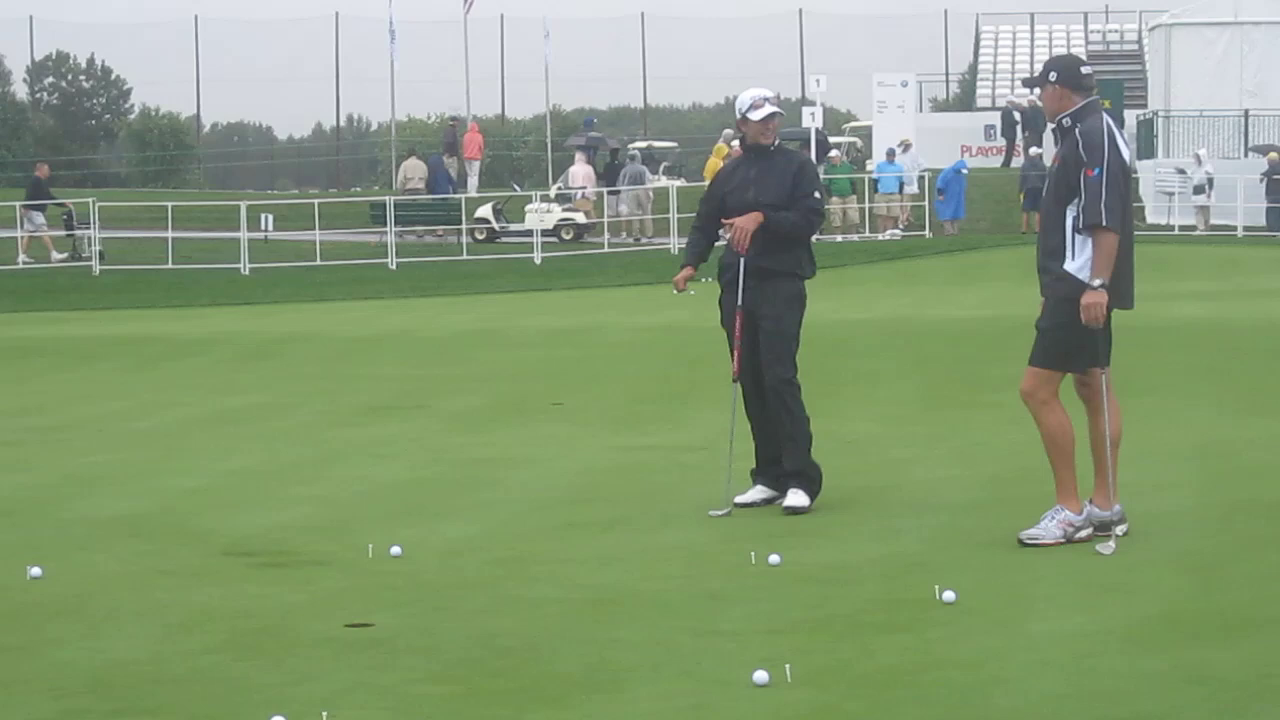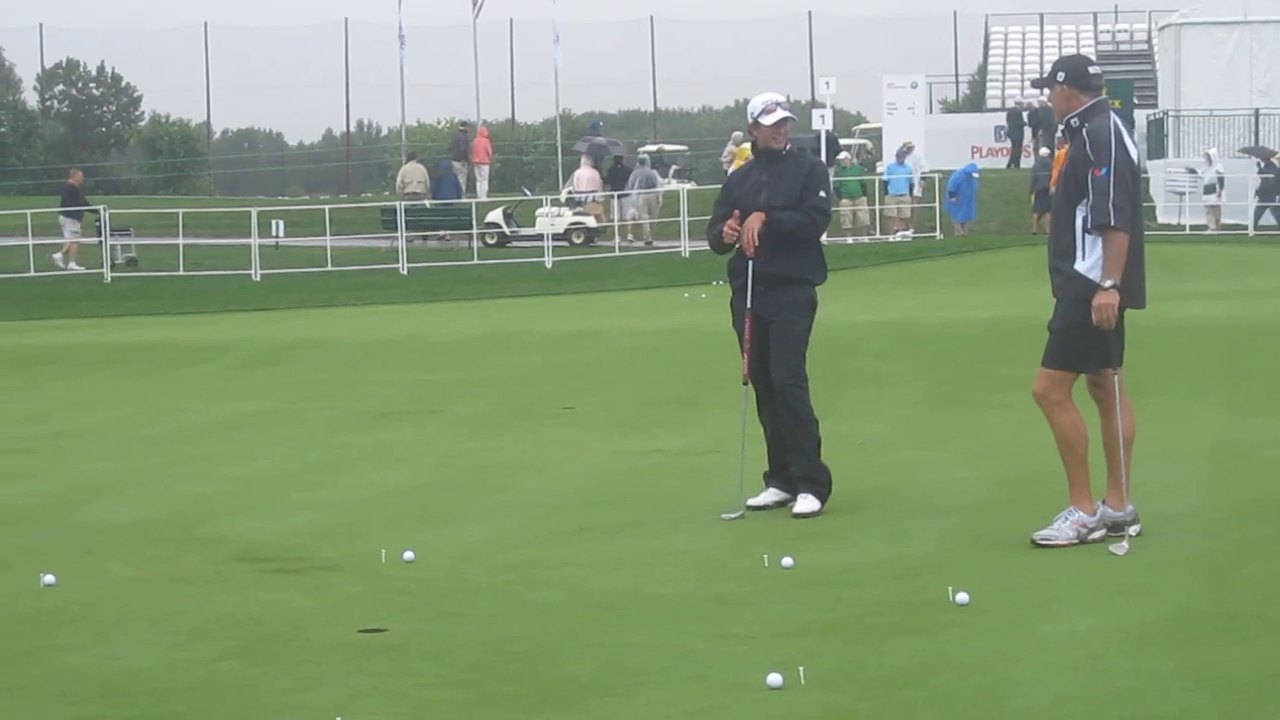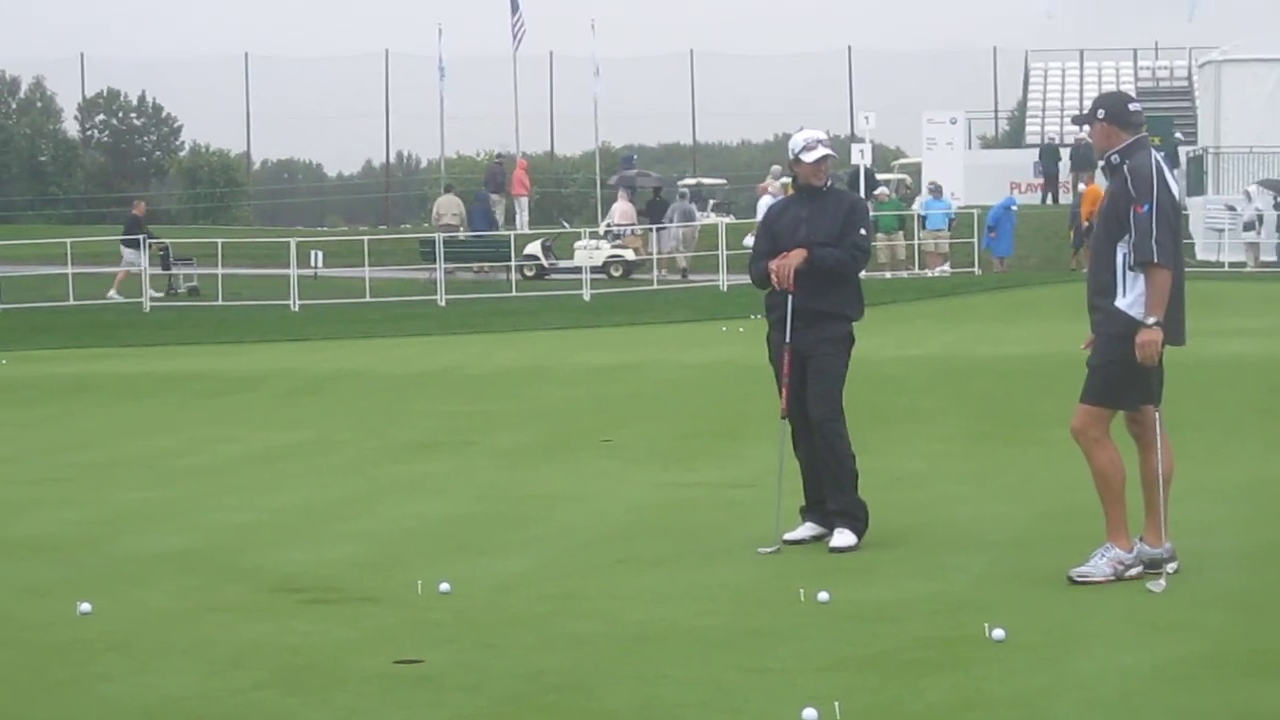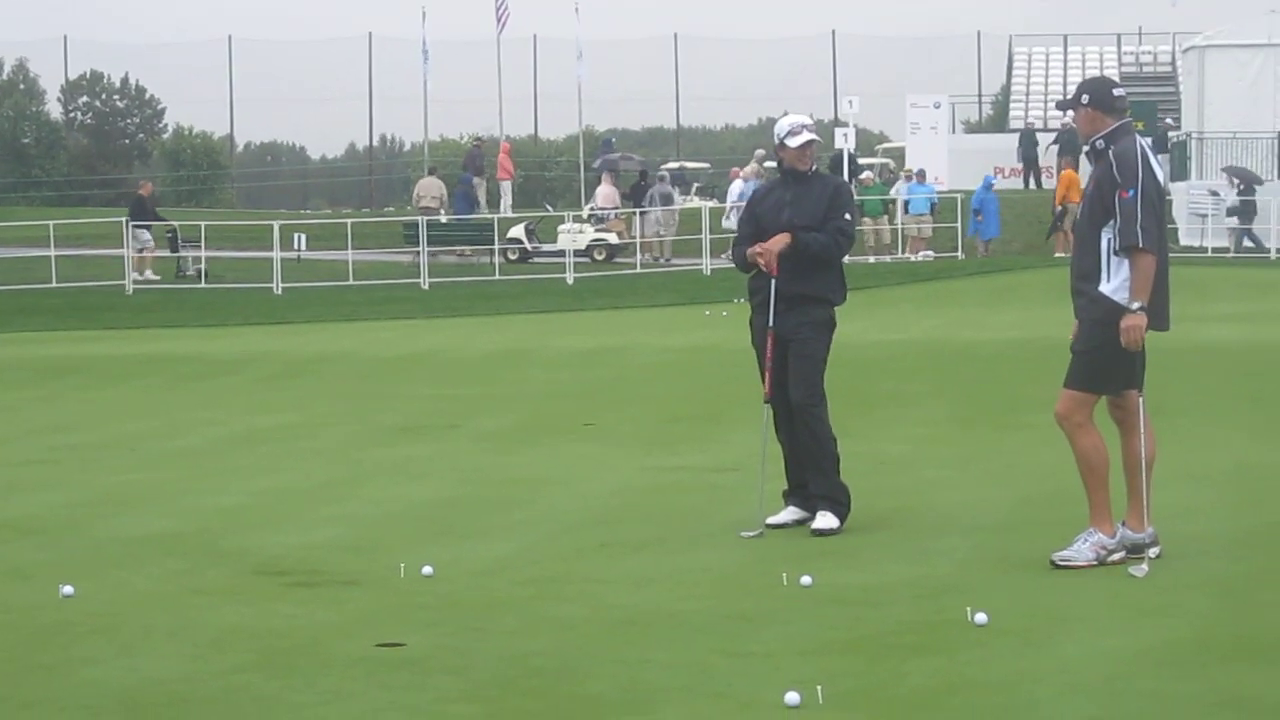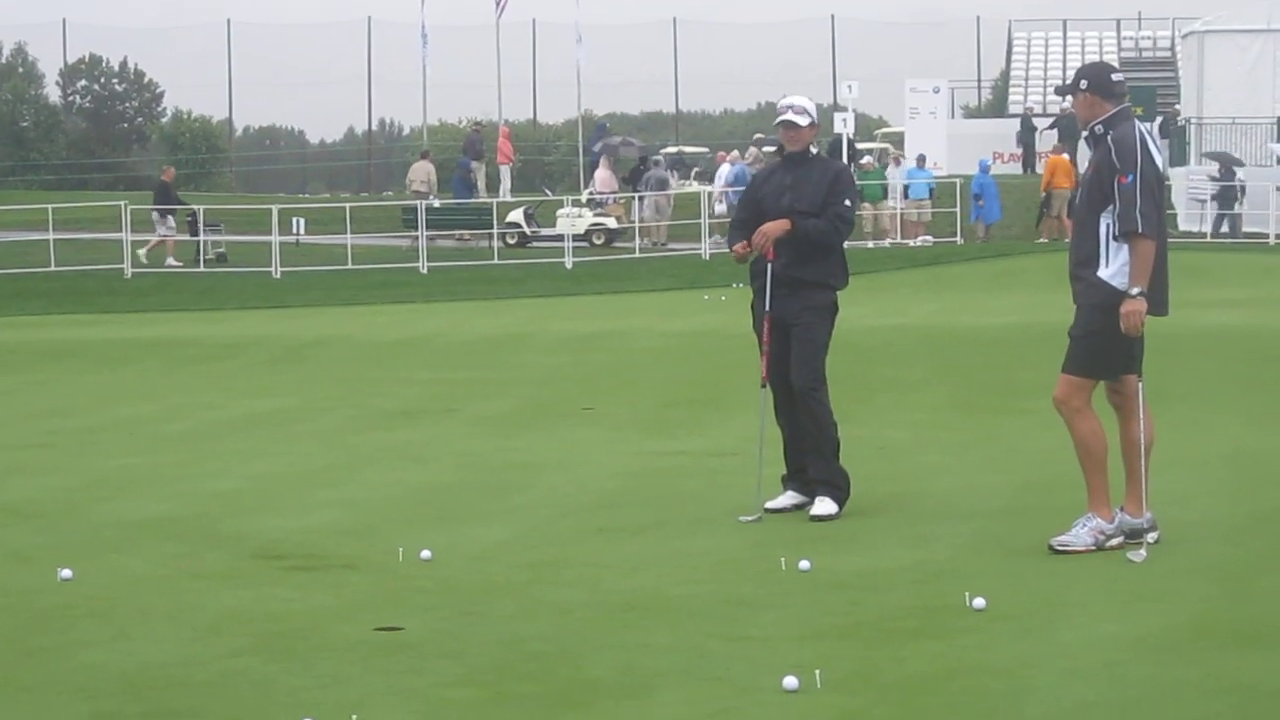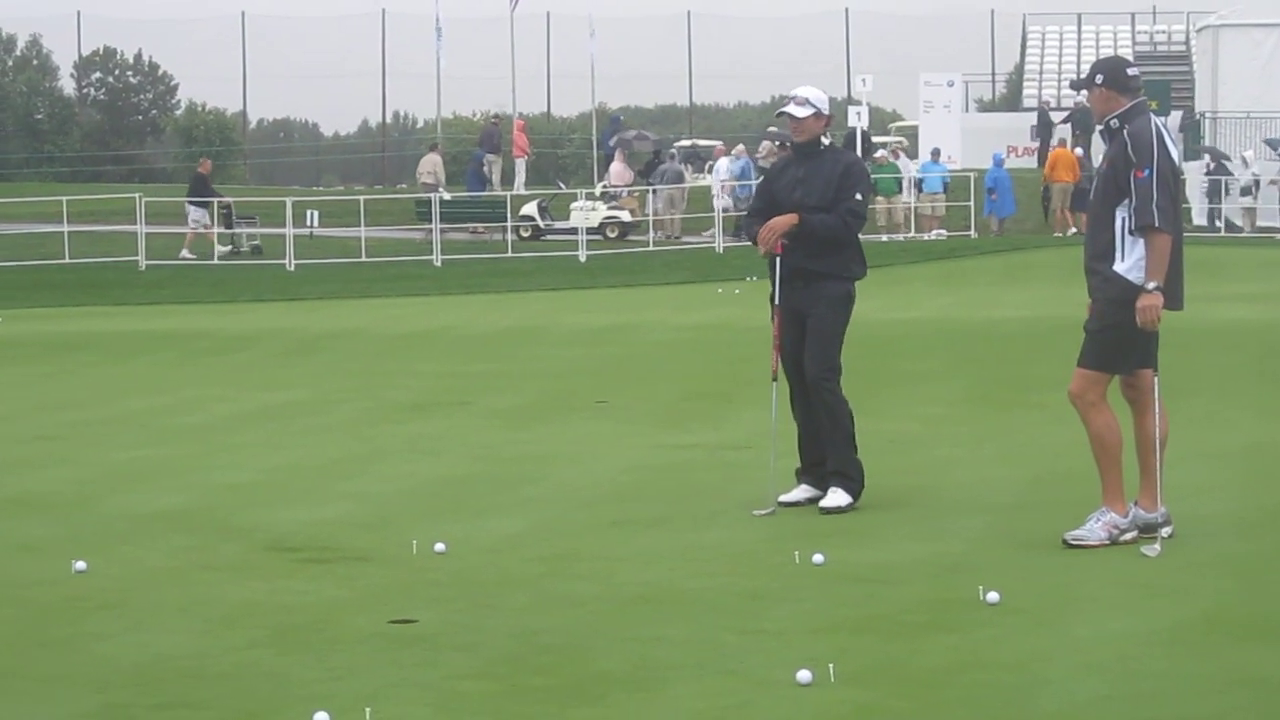
dt=0.4s
person 1, frame 1
left shoulder: (1092, 135)
right shoulder: (1084, 133)
left elbow: (1108, 218)
left wrist: (1098, 284)
left hip: (1082, 286)
right hip: (1077, 284)
left knee: (1037, 389)
right knee: (1092, 388)
left ankle: (1071, 510)
right ankle: (1104, 507)
person 1, frame 2
left shoulder: (1100, 134)
right shoulder: (1094, 132)
left elbow: (1117, 218)
left wrist: (1109, 285)
left hip: (1094, 286)
right hip: (1090, 285)
left knee: (1051, 390)
right knee: (1105, 388)
left ankle: (1084, 512)
right ankle: (1117, 508)
person 1, frame 3
left shoulder: (1141, 171)
right shoulder: (1133, 170)
left elbow: (1159, 254)
left wrist: (1152, 322)
right wrist: (1108, 323)
left hip: (1136, 324)
right hip: (1128, 321)
left knee: (1088, 426)
right knee: (1143, 426)
left ankle: (1121, 548)
right ankle: (1155, 545)
person 1, frame 4
left shoulder: (1126, 157)
right shoulder: (1116, 155)
left elbow: (1143, 240)
left wrist: (1136, 307)
left hip: (1118, 308)
right hip: (1110, 307)
left knee: (1073, 411)
right knee: (1126, 411)
left ankle: (1104, 534)
right ankle: (1137, 530)
person 1, frame 5
left shoulder: (1124, 143)
right shoulder: (1115, 141)
left elbow: (1143, 225)
left wrist: (1136, 293)
left hip: (1116, 293)
right hip: (1110, 292)
left knee: (1070, 397)
right knee: (1123, 397)
left ankle: (1102, 518)
right ankle: (1135, 515)
person 1, frame 6
left shoulder: (1141, 137)
right shoulder: (1129, 135)
left elbow: (1159, 220)
left wrist: (1153, 287)
left hip: (1133, 288)
right hip: (1124, 286)
left knee: (1086, 391)
right knee: (1139, 391)
left ankle: (1117, 513)
right ankle: (1149, 510)
person 2, frame 1
left shoulder: (798, 166)
right shoulder: (727, 175)
left elbow: (809, 219)
right elbow: (704, 224)
left wrist: (762, 217)
right wrist: (692, 262)
left hip: (781, 286)
right hip: (736, 289)
left knee: (779, 377)
right knee: (750, 383)
left ankle: (801, 479)
right ankle: (770, 476)
person 2, frame 2
left shoulder: (809, 168)
right shoulder: (739, 178)
left elbow: (815, 220)
right elbow: (715, 234)
left wrist: (766, 218)
right wrist: (726, 231)
left hip: (792, 291)
right hip: (748, 292)
left knee: (788, 381)
right knee: (764, 386)
left ankle: (812, 483)
right ankle: (782, 478)
person 2, frame 3
left shoulder: (849, 205)
right shoulder: (777, 212)
left elbow: (855, 257)
right elbow: (756, 269)
left wrist: (807, 254)
right wrist: (771, 267)
left hip: (829, 327)
right hip: (783, 328)
left knee: (825, 416)
right knee: (800, 421)
left ankle: (848, 518)
right ankle: (818, 513)
person 2, frame 4
left shoulder: (833, 190)
right shoulder: (762, 196)
left elbow: (838, 242)
right elbow: (740, 249)
left wrist: (791, 238)
right wrist: (750, 253)
left hip: (811, 310)
right hip: (767, 310)
left knee: (806, 400)
right knee: (781, 405)
left ankle: (831, 501)
right ankle: (801, 497)
person 2, frame 5
left shoulder: (835, 174)
right shoulder: (764, 178)
left elbow: (838, 228)
right elbow: (740, 225)
left wrist: (790, 225)
right wrist: (740, 245)
left hip: (813, 295)
right hip: (769, 295)
left knee: (808, 385)
right knee: (782, 389)
left ankle: (830, 486)
right ankle: (799, 482)
person 2, frame 6
left shoulder: (847, 166)
right shoulder: (781, 169)
left elbow: (848, 221)
right elbow: (755, 216)
left wrist: (797, 220)
right wrist: (762, 235)
left hip: (830, 285)
right hip: (788, 285)
left knee: (821, 376)
right knee: (798, 382)
left ankle: (845, 479)
right ankle: (814, 475)
